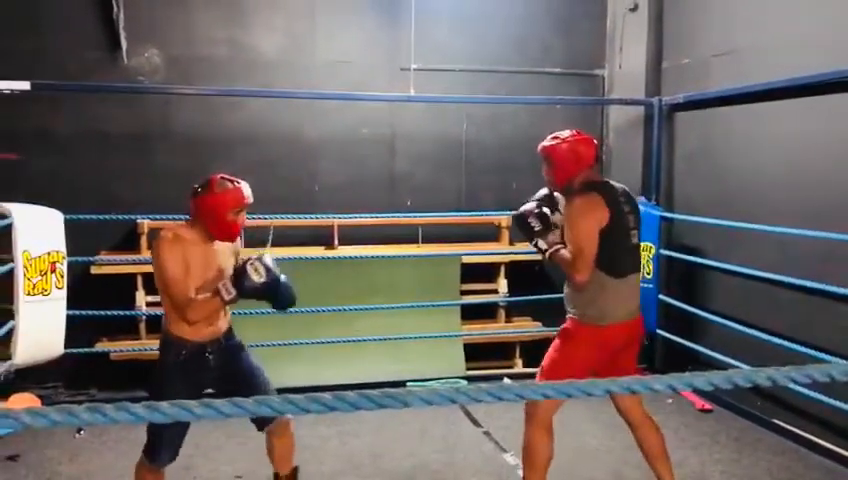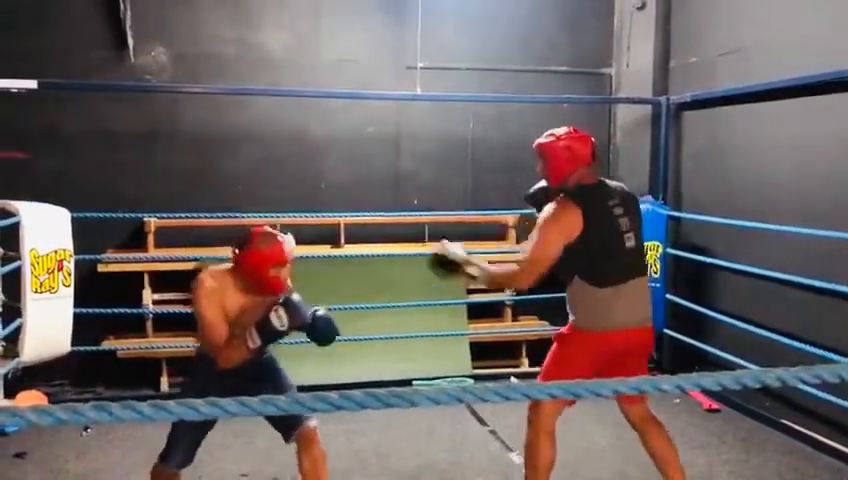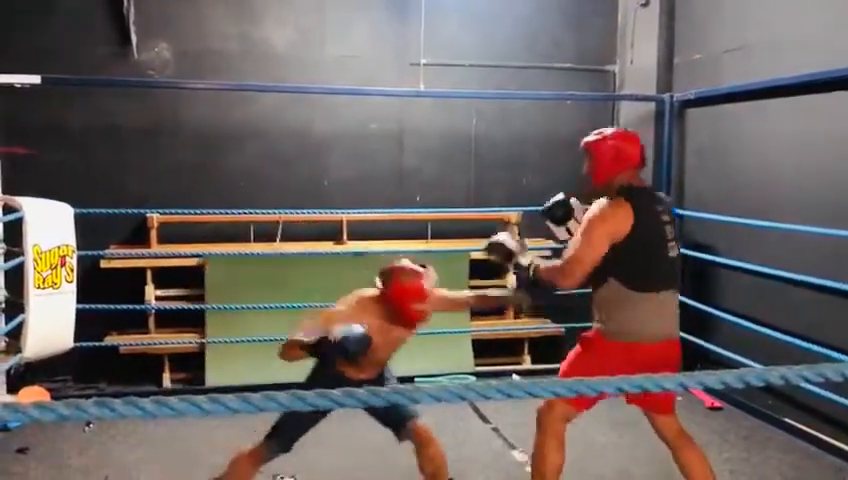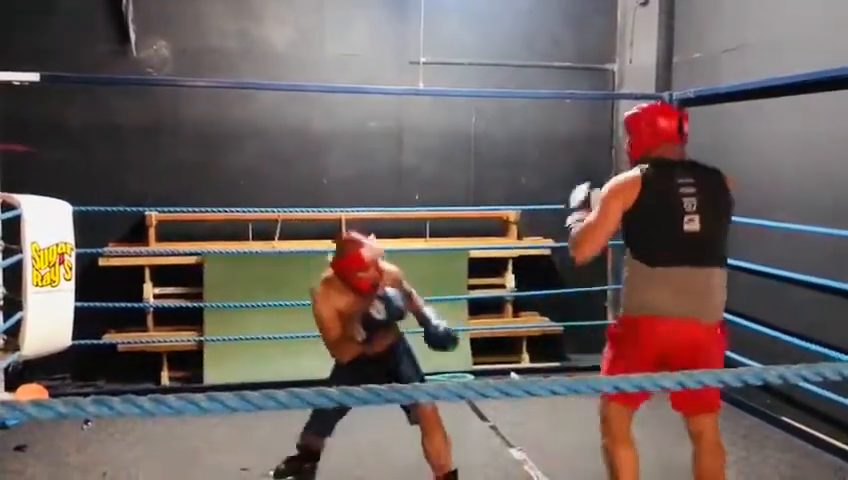
dt=0.4s
person 1, frame 1
left shoulder: (584, 203)
right shoulder: (622, 196)
left elbow: (580, 271)
left wrist: (544, 239)
right wrist: (558, 222)
left hip: (592, 327)
right hip: (628, 322)
left knee: (538, 412)
right knee: (632, 409)
person 1, frame 2
left shoulder: (564, 211)
right shoulder: (624, 196)
left elbow: (522, 277)
left wrist: (466, 263)
left hip: (594, 334)
right hip: (639, 328)
left knee: (542, 417)
right knee: (640, 415)
person 1, frame 3
left shoulder: (611, 209)
right shoulder: (660, 206)
left elbow: (568, 276)
left wrist: (521, 261)
right wrist: (577, 224)
left hip: (618, 342)
right hip: (663, 340)
left knee: (552, 419)
right knee: (669, 427)
person 1, frame 4
left shoulder: (629, 184)
right shoulder: (720, 184)
left elbow: (582, 251)
left wrist: (579, 208)
left hip: (644, 322)
right hip: (704, 327)
left knee: (615, 422)
right knee: (704, 430)
person 2, frame 1
left shoulder: (229, 240)
right shoulder: (170, 243)
left elbow: (245, 286)
right elbow: (190, 312)
left wrist: (268, 284)
right wrist: (235, 286)
left hip: (226, 346)
right hip: (182, 354)
left knee: (279, 420)
right knee: (158, 454)
person 2, frame 2
left shoulder: (279, 282)
right shoulder: (209, 286)
left elbow: (293, 312)
right elbow: (223, 357)
left wrist: (311, 319)
right wrist: (262, 332)
left hip: (258, 364)
right hip: (213, 371)
left knee: (306, 432)
person 2, frame 3
left shoulder: (424, 299)
right shoulder: (355, 308)
left elbow: (472, 300)
right elbow: (287, 351)
left wrist: (513, 296)
right wrist: (322, 345)
left hip: (373, 378)
right hip: (331, 378)
left knee: (422, 436)
right knee: (268, 450)
person 2, frame 4
left shoulder: (388, 274)
right shoulder: (325, 292)
left elbow: (409, 294)
right elbow: (340, 353)
left wrist: (430, 319)
right wrist: (367, 326)
left hip: (393, 352)
right hip: (353, 361)
left knee: (427, 413)
right knee: (316, 429)
right ankle: (307, 459)
